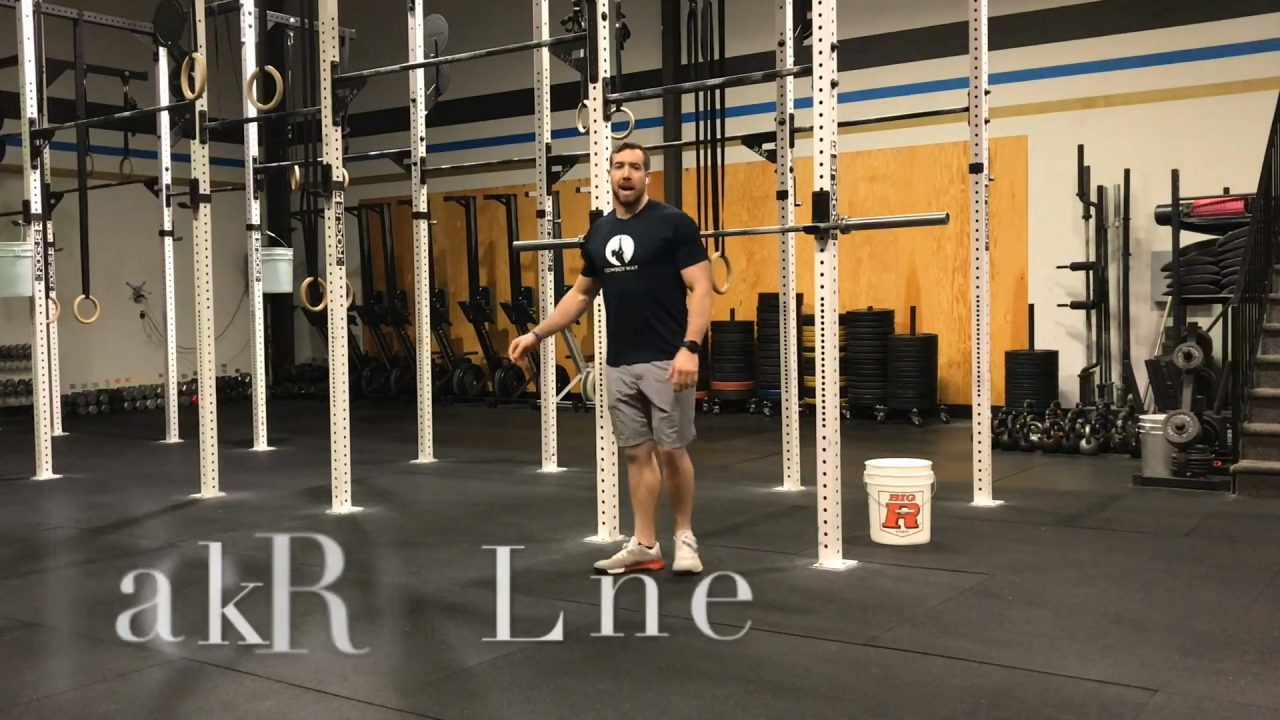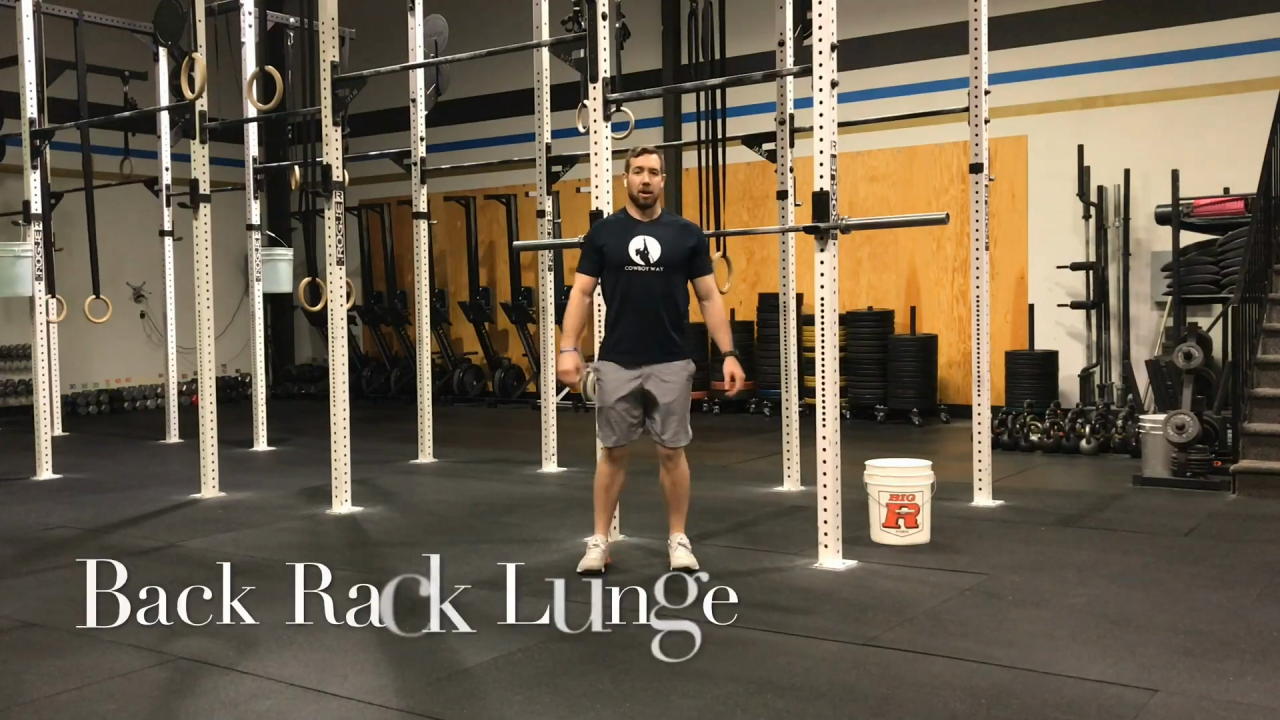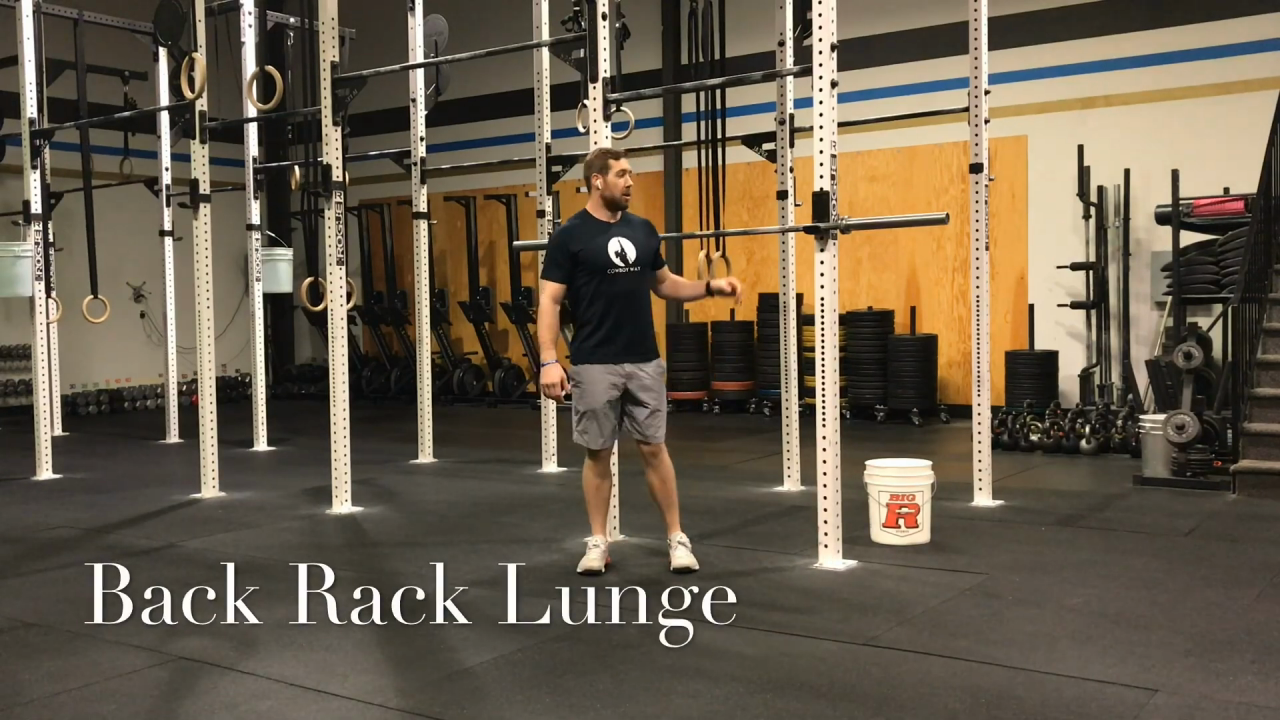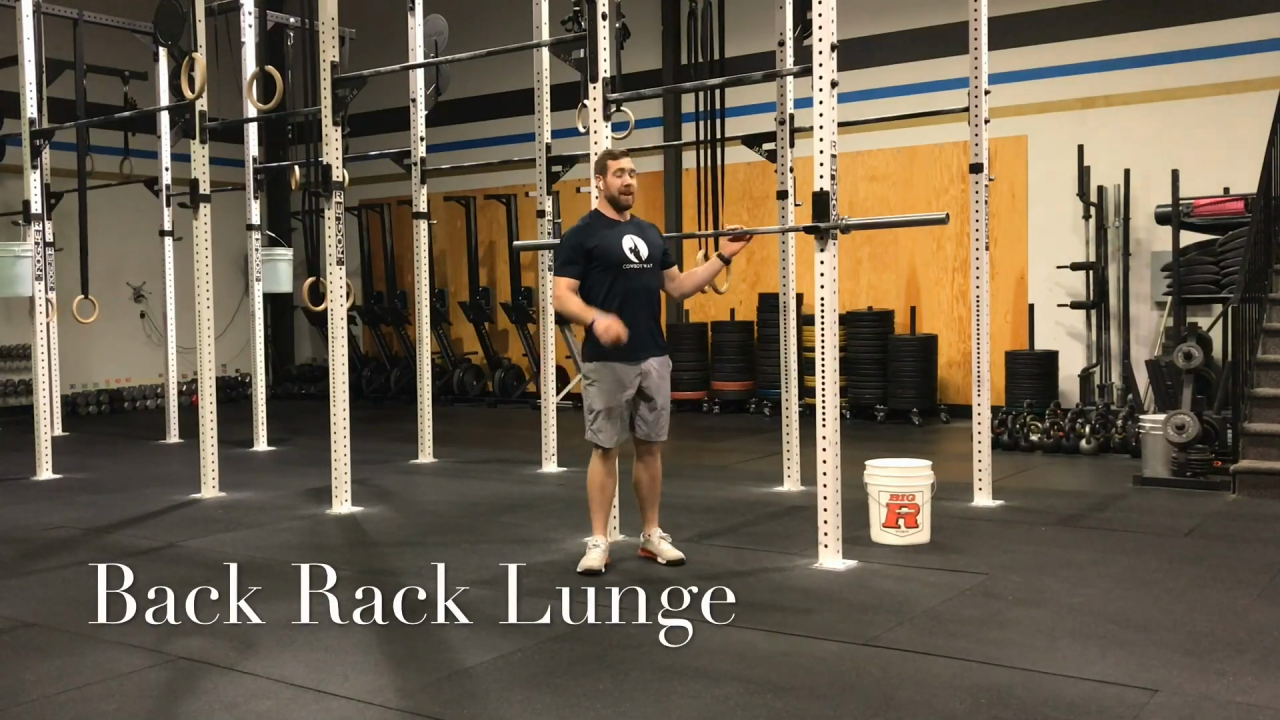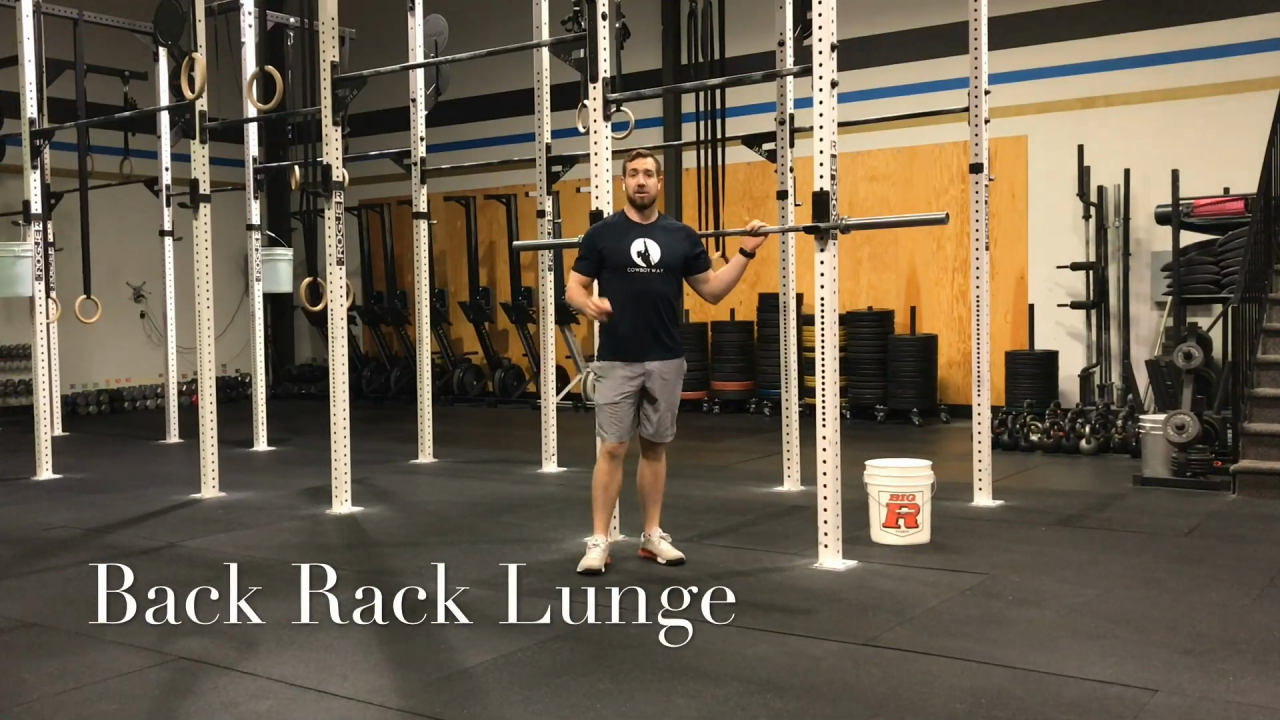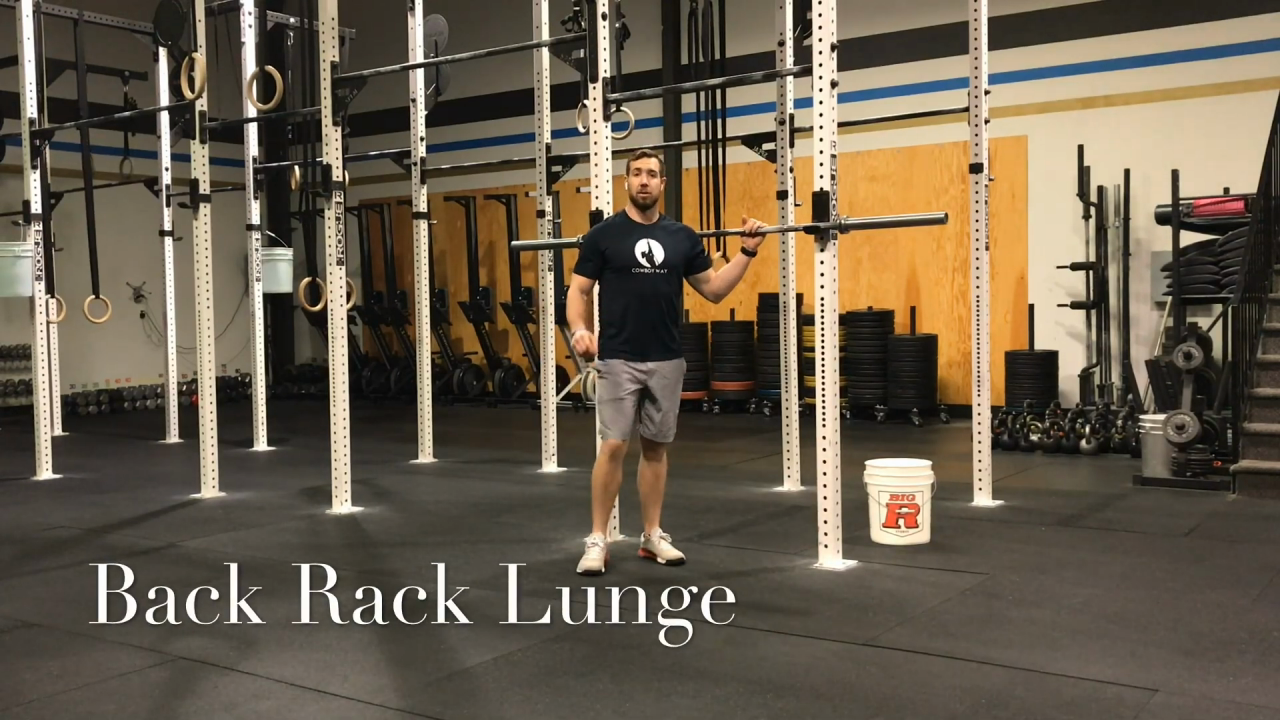
dt=0.7s
person 1, frame 1
left shoulder: (674, 223)
right shoulder: (600, 233)
left elbow: (701, 288)
right elbow: (581, 294)
left wrist: (691, 348)
right wrist: (536, 334)
left hip: (666, 360)
right hip: (621, 363)
left knee: (671, 451)
right knee: (637, 453)
left ankle: (684, 536)
right ankle: (644, 545)
person 1, frame 2
left shoulder: (687, 234)
right shoulder: (603, 232)
left elbow: (709, 297)
right elbow: (581, 293)
left wrist: (729, 353)
right wrist: (568, 349)
left hip: (671, 363)
right hip: (616, 363)
left knee: (672, 452)
right knee: (613, 452)
left ankle: (678, 539)
right ankle: (598, 540)
person 1, frame 3
left shoulder: (642, 229)
right shoulder: (569, 236)
left elbow: (664, 284)
right elbow: (549, 302)
left wrist: (711, 287)
right wrist: (549, 361)
left hip: (645, 362)
right hip: (594, 365)
left knee: (654, 449)
right knee: (598, 452)
left ankle: (677, 540)
right ankle: (598, 541)
person 1, frame 4
left shoulder: (650, 232)
right shoulder: (582, 234)
left elbow: (678, 287)
right elbow: (562, 296)
left wrist: (722, 256)
right wrist: (596, 319)
left hip: (654, 358)
right hip: (609, 362)
left knee: (650, 447)
right knee: (605, 449)
left ankle: (652, 535)
right ankle: (598, 541)
person 1, frame 5
left shoulder: (681, 236)
right shoulder: (602, 234)
left elbow: (713, 291)
right elbow: (573, 287)
left wrist: (746, 253)
right wrist: (589, 303)
left hip: (666, 360)
right hip: (617, 360)
left knee: (655, 447)
right knee: (612, 448)
left ankle: (652, 535)
right ankle: (598, 541)
person 1, frame 6
left shoulder: (682, 237)
right shoulder: (604, 234)
left elbow: (714, 289)
right elbow: (578, 290)
left wrist: (747, 251)
right wrist: (580, 329)
left hip: (667, 360)
right hip: (618, 359)
left knee: (656, 446)
right knee: (614, 446)
left ankle: (652, 535)
right ankle: (597, 539)
